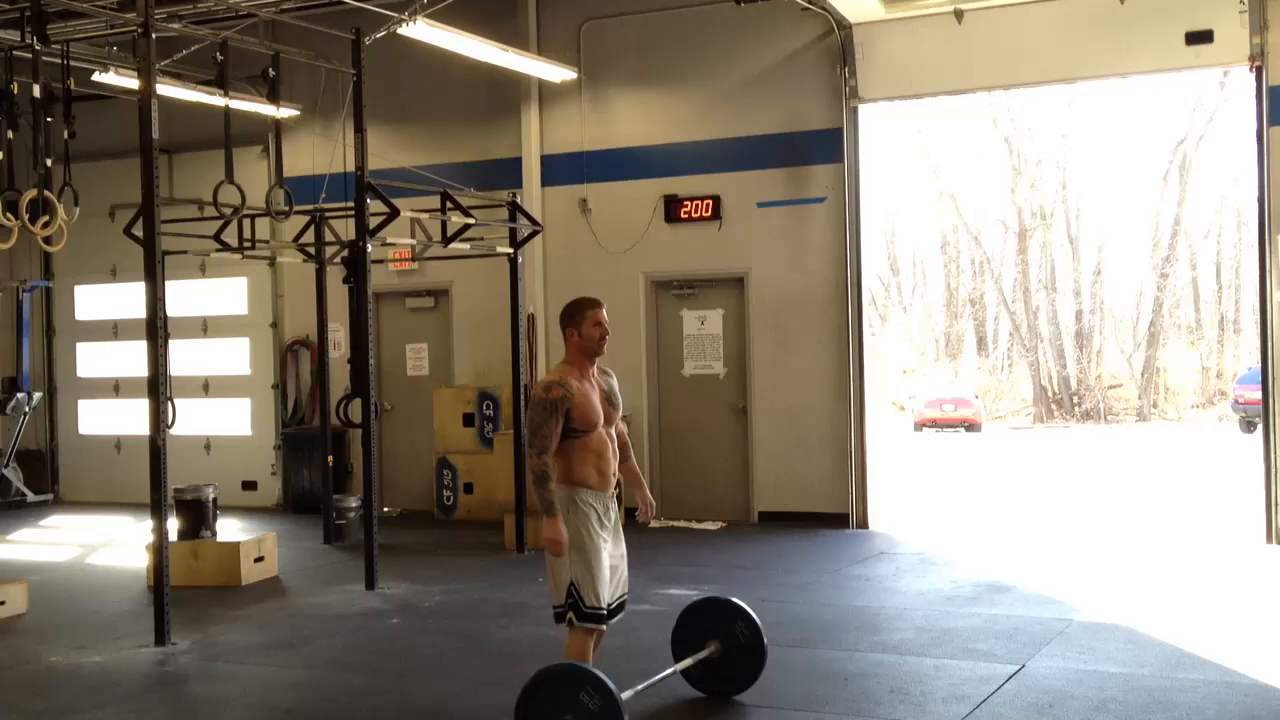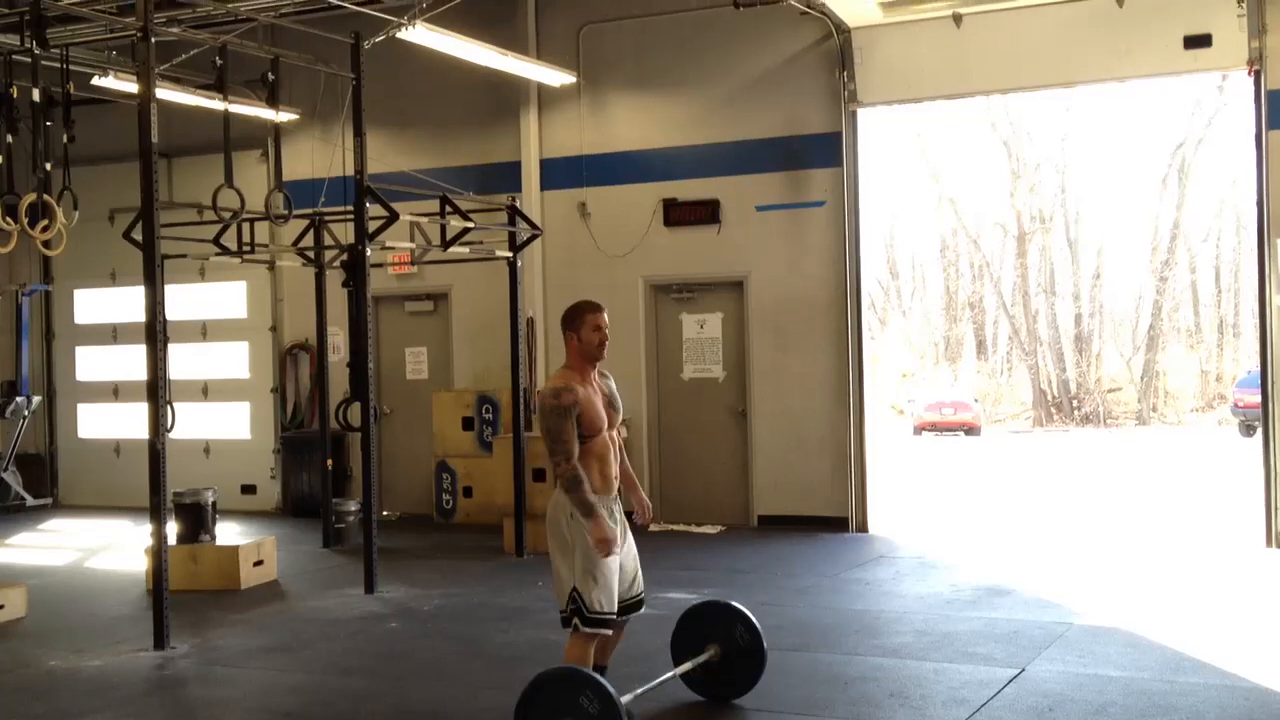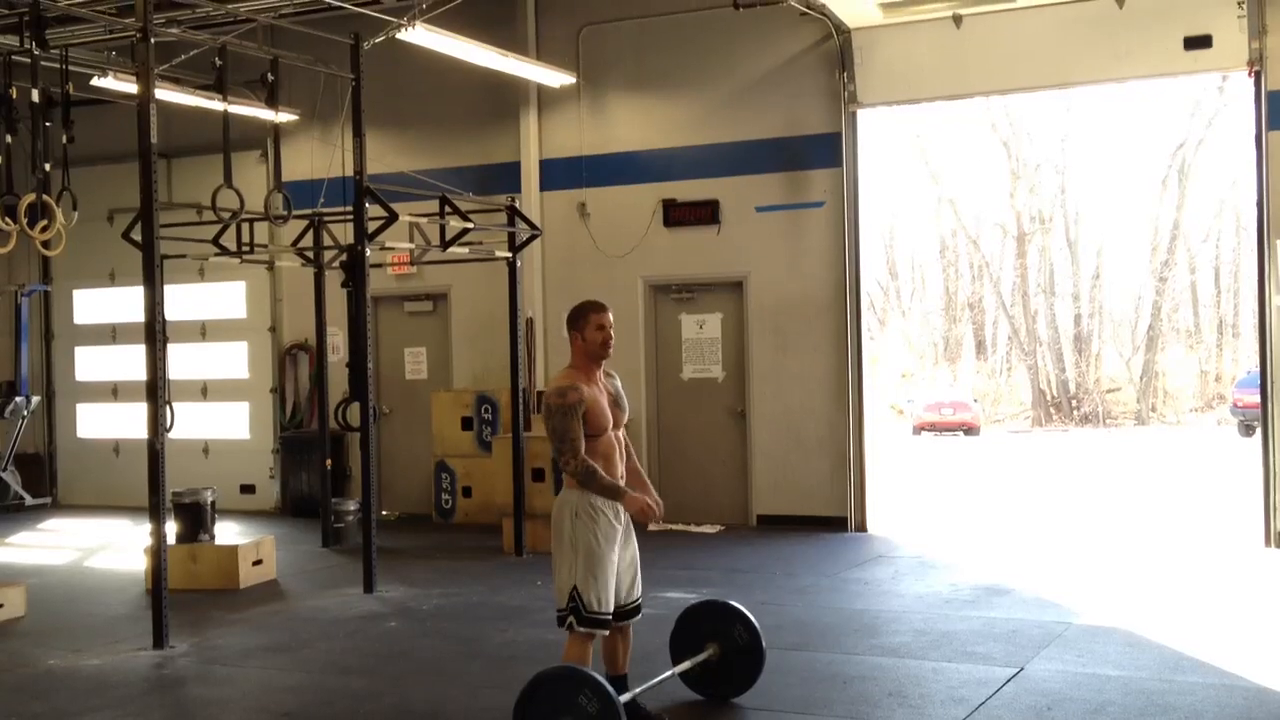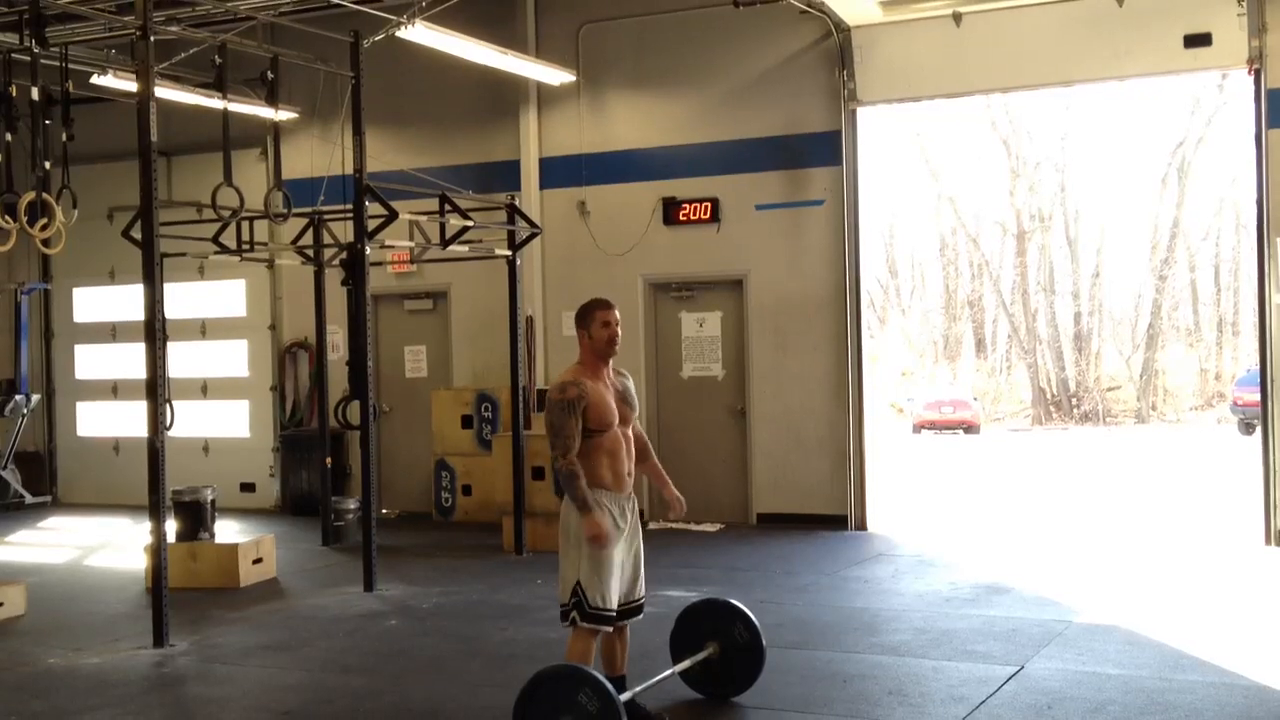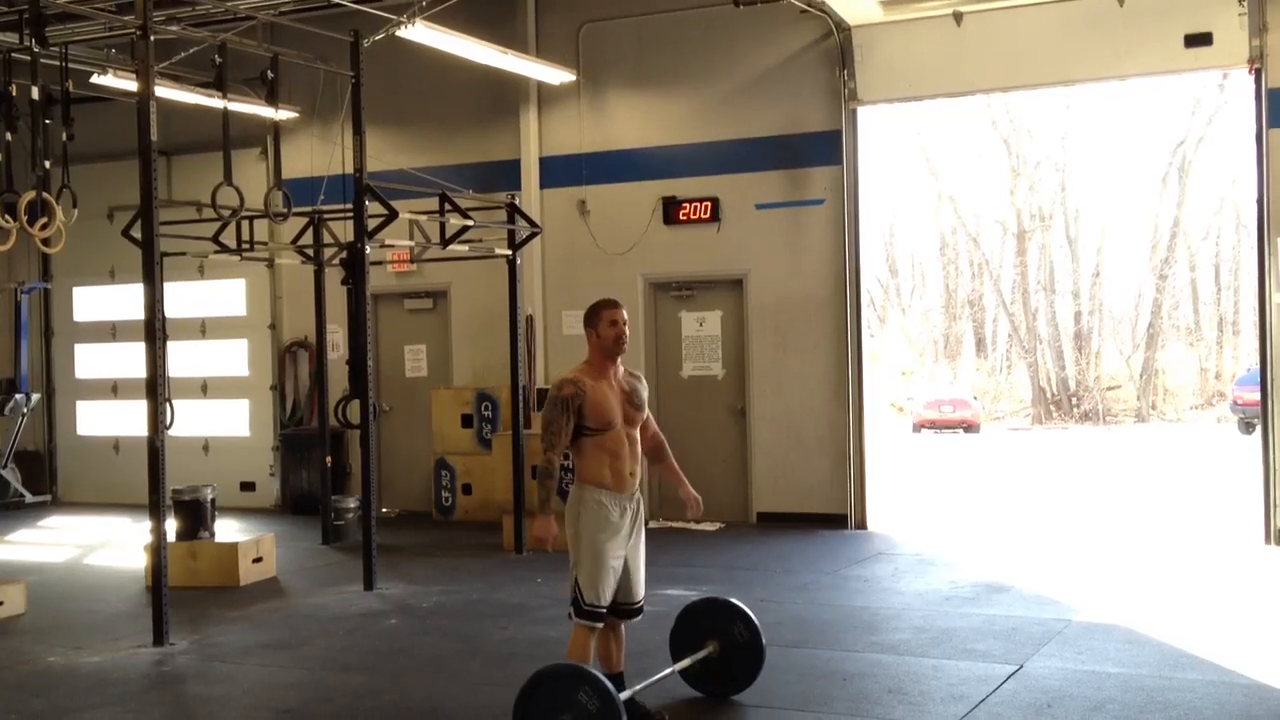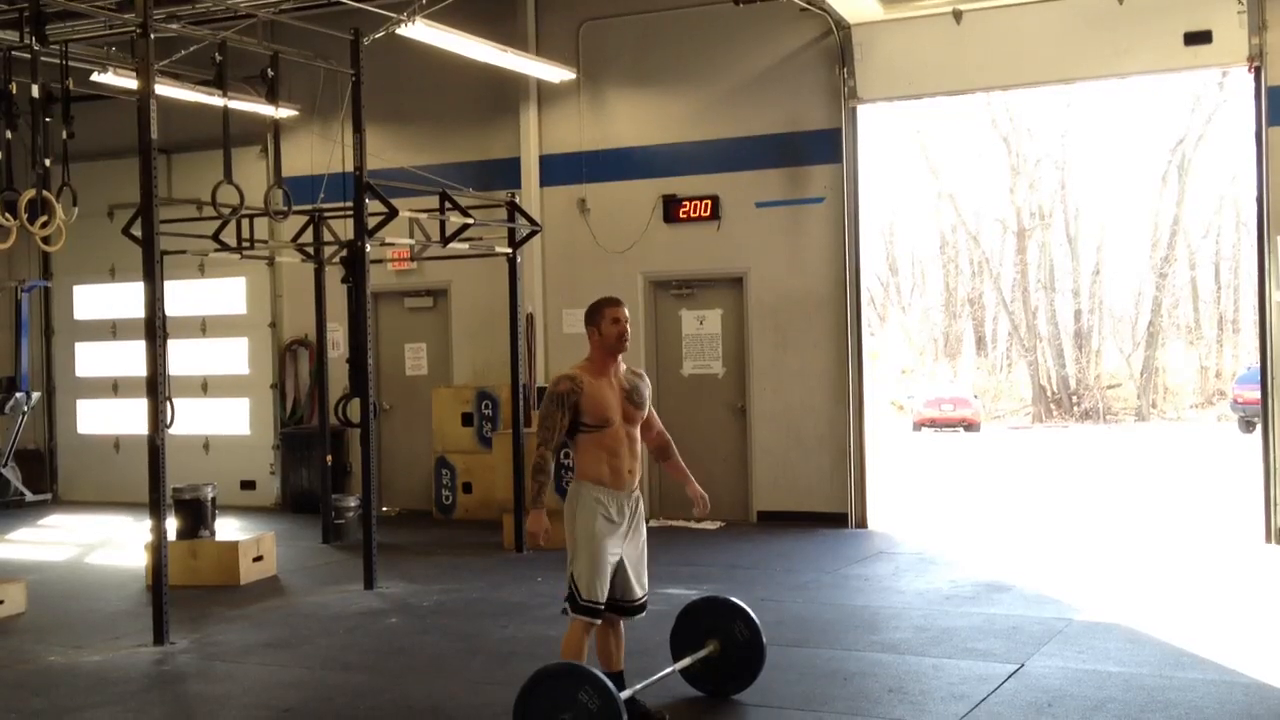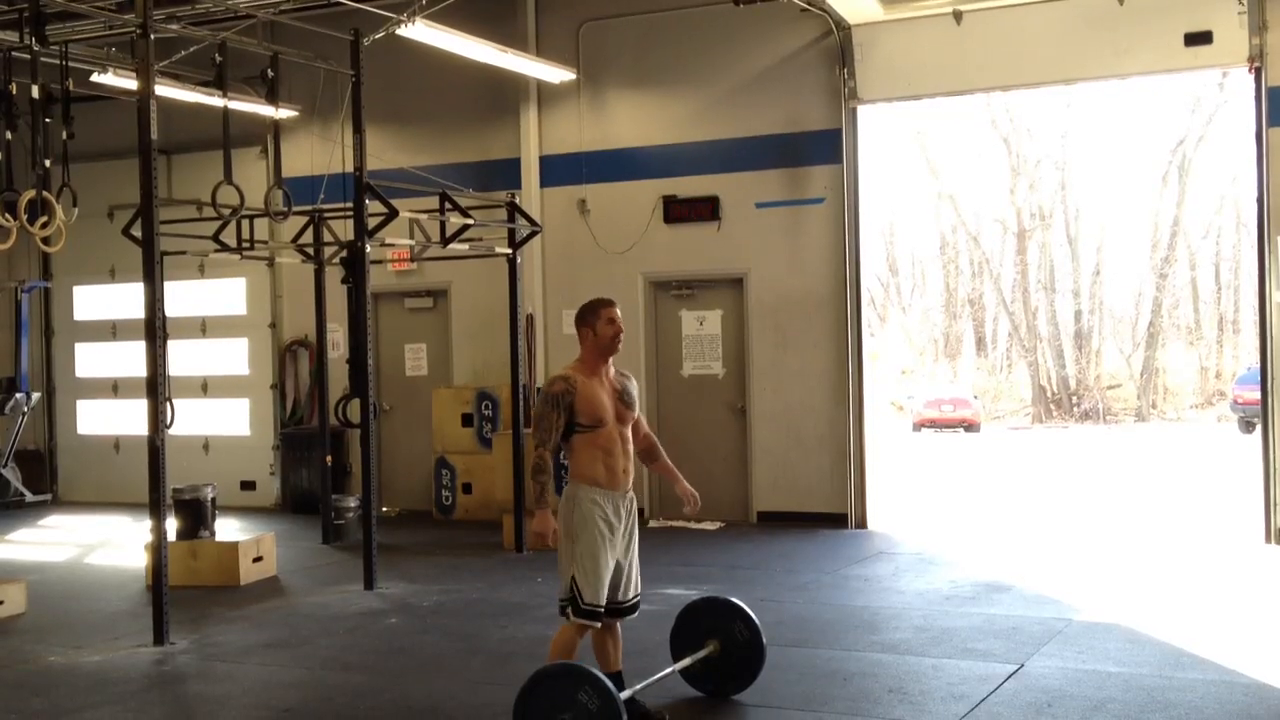
dt=0.2s
person 1, frame 1
left shoulder: (607, 379)
right shoulder: (555, 389)
right elbow: (540, 458)
left wrist: (640, 487)
right wrist: (551, 520)
left hip: (607, 505)
right hip: (576, 508)
left knee: (607, 609)
right knee: (586, 617)
person 1, frame 2
left shoulder: (604, 379)
right shoulder: (562, 393)
right elbow: (565, 465)
left wrist: (636, 489)
right wrist: (595, 521)
left hip: (612, 509)
right hip: (580, 513)
left knee: (623, 606)
right knee: (588, 623)
person 1, frame 3
left shoulder: (610, 380)
right shoulder: (565, 392)
right elbow: (573, 462)
left wrist: (646, 488)
right wrist: (627, 497)
left hip: (615, 509)
right hip: (585, 511)
left knee: (623, 614)
right knee: (586, 622)
person 1, frame 4
left shoulder: (622, 380)
right shoulder: (570, 389)
right elbow: (564, 459)
left wrist: (666, 487)
right wrist: (588, 515)
left hip: (626, 505)
right hip: (595, 508)
left knee: (622, 613)
right knee: (589, 619)
person 1, frame 5
left shoulder: (635, 382)
right shoulder: (572, 388)
left elbow: (651, 439)
right elbow: (550, 454)
left wrist: (683, 486)
right wrist: (544, 515)
left hip: (632, 505)
right hip: (595, 506)
left knee: (617, 612)
right knee: (589, 615)
person 1, frame 6
left shoulder: (637, 381)
right shoulder: (570, 385)
left elbow: (656, 437)
right elbow: (545, 450)
left wrist: (689, 483)
right wrist: (537, 509)
left hip: (631, 503)
right hip: (592, 503)
left knee: (617, 609)
right knee: (586, 611)
person 1, frame 7
left shoulder: (625, 381)
right shoulder: (563, 386)
left elbow: (642, 439)
right elbow: (542, 451)
left wrist: (678, 482)
right wrist: (542, 510)
left hip: (624, 503)
right hip: (586, 504)
left knee: (612, 611)
right knee: (581, 613)
